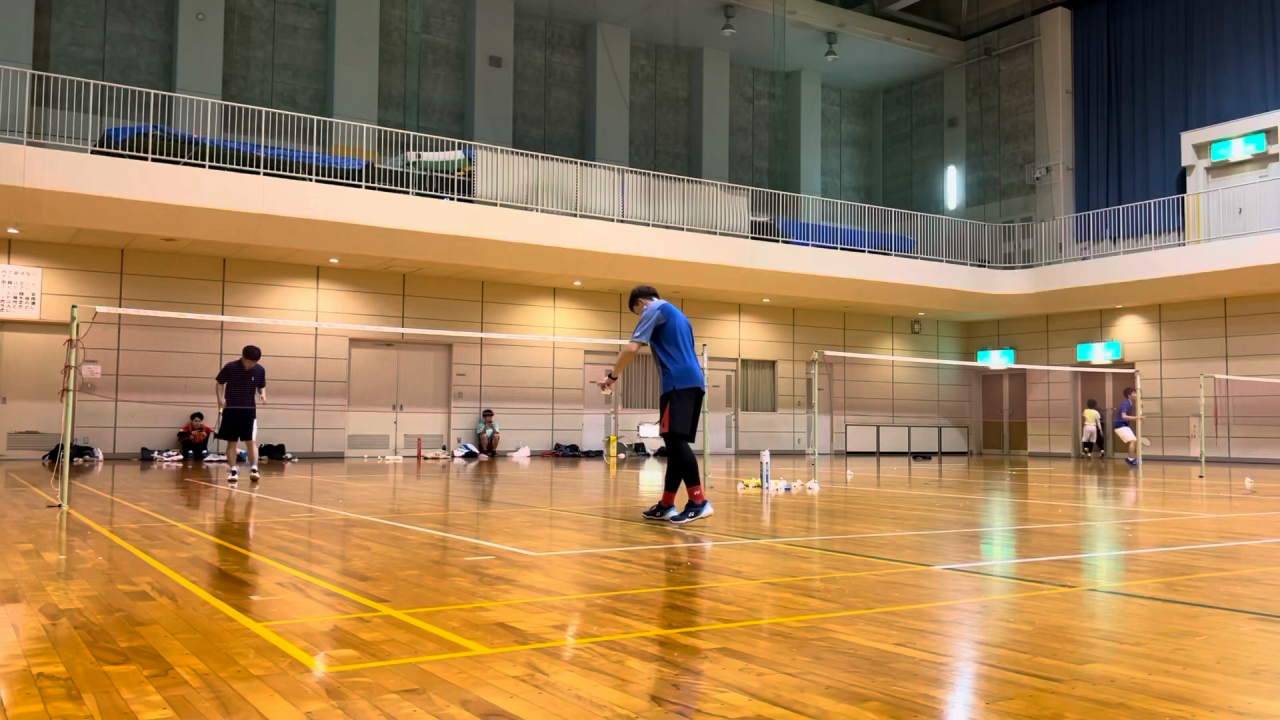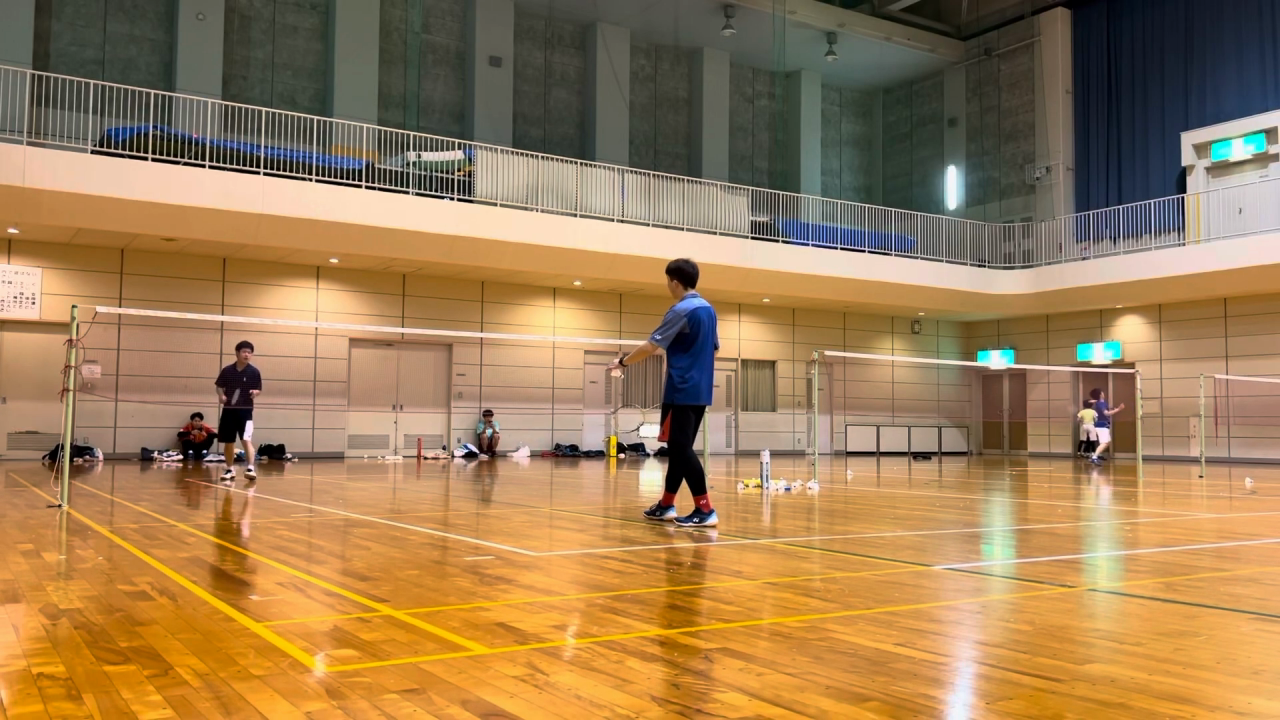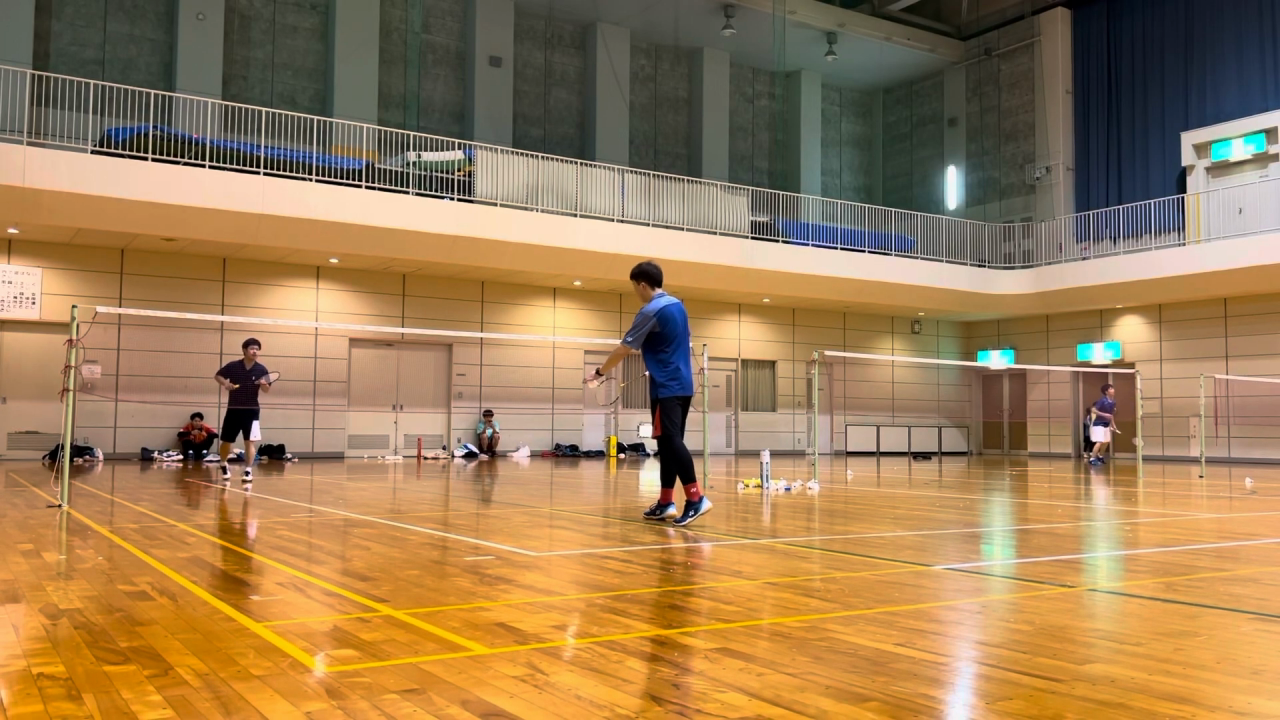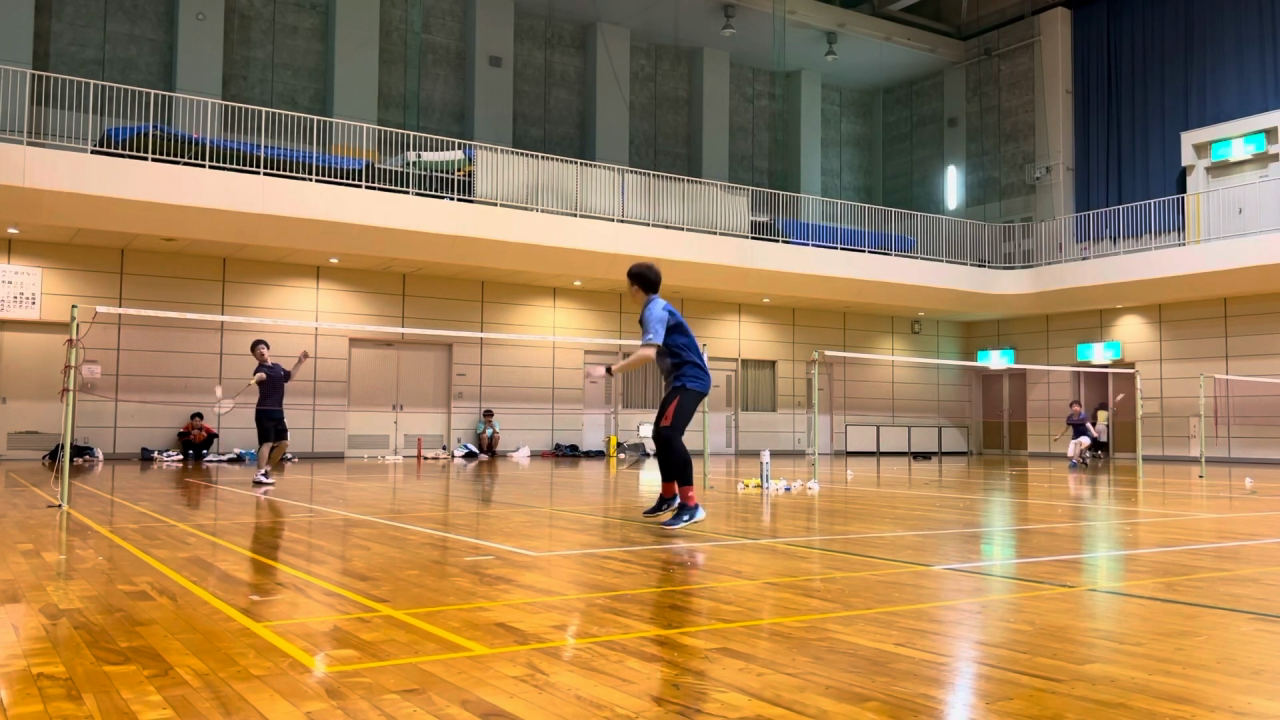
dt=1s
person 1, frame 1
left shoulder: (655, 310)
right shoulder: (678, 315)
left elbow: (632, 348)
left wrist: (612, 376)
left hip: (679, 383)
right hip: (693, 382)
left knee: (676, 440)
right knee: (675, 442)
left ankle: (699, 501)
right ankle: (667, 504)
person 1, frame 2
left shoulder: (681, 311)
right shoulder: (708, 309)
left elbow: (651, 346)
right elbow: (714, 349)
left wrist: (622, 362)
left hip: (682, 392)
right hip: (700, 390)
left knee: (681, 448)
right knee: (679, 447)
left ankle: (705, 510)
right ankle: (666, 505)
person 1, frame 3
left shoulder: (651, 312)
right shoulder: (678, 306)
left elbow: (624, 350)
left wrist: (599, 373)
left hip: (667, 387)
right hip: (682, 384)
left knee: (671, 441)
right knee: (667, 442)
left ankle: (696, 499)
right ankle: (666, 503)
person 1, frame 4
left shoulder: (654, 311)
right shoulder: (656, 308)
left elbow: (648, 352)
left wrist: (609, 370)
left hip: (689, 379)
right hip: (680, 380)
left knee: (668, 435)
right knee: (660, 436)
left ankle: (690, 506)
right ankle: (669, 496)
